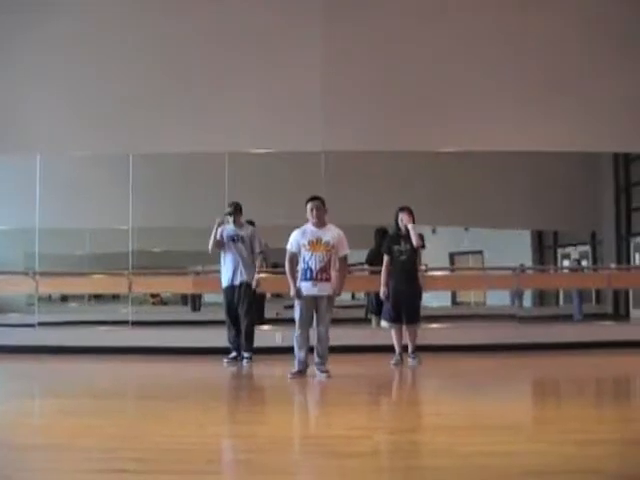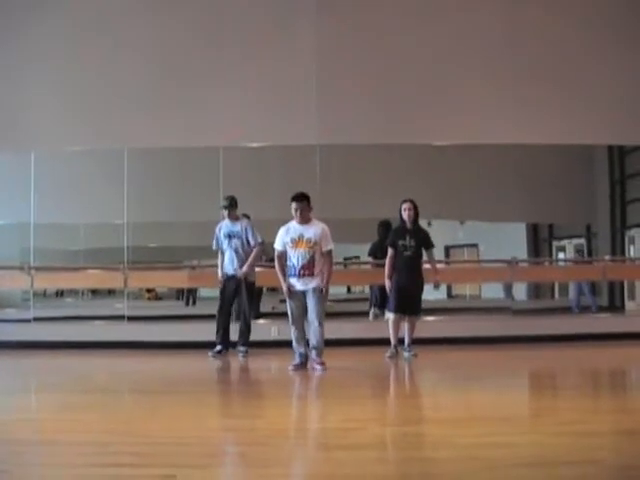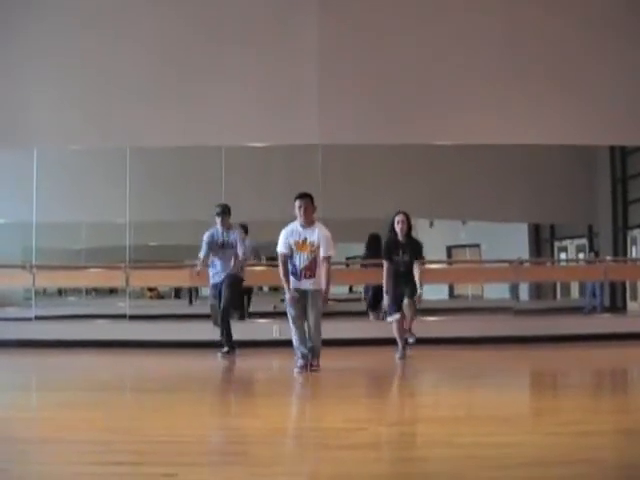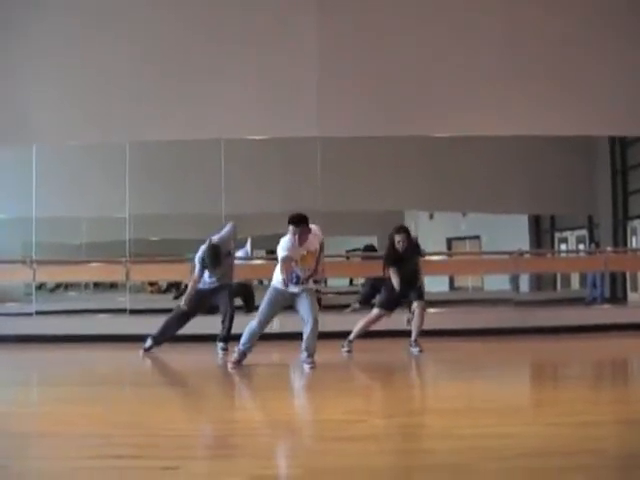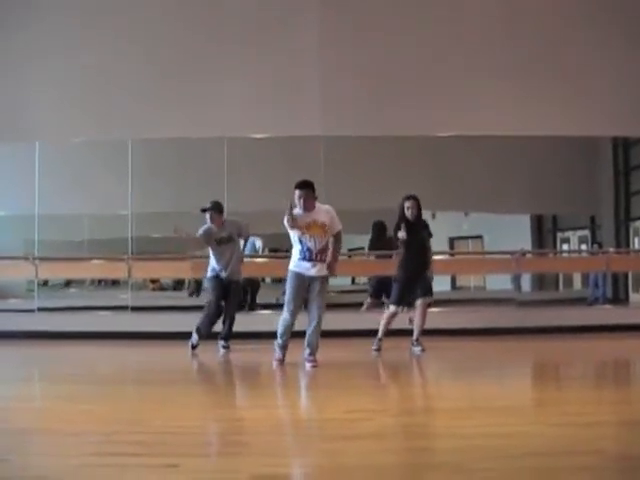
dt=1s
person 1, frame 1
left shoulder: (336, 234)
right shoulder: (299, 234)
left elbow: (343, 262)
right elbow: (290, 261)
left wrist: (339, 285)
right wrist: (292, 286)
left hip: (327, 289)
right hip: (304, 289)
left knee: (323, 329)
right knee: (301, 327)
left ankle: (321, 365)
right ankle: (300, 365)
person 1, frame 2
left shoulder: (321, 229)
right shoulder: (285, 231)
left elbow: (328, 257)
right elbow: (279, 258)
left wrist: (326, 283)
right wrist: (284, 283)
left hip: (315, 284)
right hip: (293, 285)
left knee: (316, 320)
right knee: (296, 323)
left ankle: (316, 356)
right ankle: (300, 358)
person 1, frame 3
left shoulder: (323, 233)
right shoulder: (288, 232)
left elbow: (326, 263)
right elbow: (282, 262)
left wrist: (326, 290)
right wrist: (288, 290)
left hip: (314, 285)
right hip: (294, 285)
left knee: (314, 322)
right knee: (296, 322)
left ankle: (314, 356)
right ankle: (303, 358)
person 1, frame 4
left shoulder: (316, 232)
right shoulder: (285, 244)
right elbow: (284, 261)
left wrist: (317, 265)
right wrist: (285, 272)
left hip: (305, 287)
right hip: (281, 286)
left knee: (312, 319)
right knee: (260, 320)
left ankle: (308, 356)
right ankle: (241, 352)
person 1, frame 5
left shoulder: (327, 212)
right shoulder: (292, 216)
left elbow: (337, 236)
right elbow: (292, 224)
left wrist: (333, 261)
right wrist: (290, 217)
left hip: (320, 271)
right hip: (297, 270)
left knee: (316, 314)
right knee: (290, 311)
left ankle: (310, 353)
right ankle: (280, 348)
person 2, frame 1
left shoulder: (250, 231)
right shoulder: (223, 230)
left elbow: (257, 254)
right elbow: (211, 249)
left wrist: (257, 273)
right wrist: (216, 228)
left hip: (246, 279)
right hip: (228, 279)
left knee: (245, 315)
right knee: (231, 316)
left ankle: (247, 351)
right ankle: (235, 350)
person 2, frame 2
left shoulder: (246, 225)
right shoulder: (220, 227)
left elbow: (257, 247)
right elbow: (220, 251)
left wrist: (246, 267)
right wrist: (220, 269)
left hip: (245, 274)
right hip: (228, 274)
left knee: (245, 310)
right knee: (223, 309)
left ankle: (243, 344)
right ankle: (222, 344)
person 2, frame 3
left shoulder: (237, 233)
right shoulder: (210, 234)
left elbow: (241, 257)
right elbow: (204, 256)
left wrist: (236, 266)
right wrist: (201, 265)
left hip: (232, 274)
right hip: (216, 276)
right knee: (215, 309)
right ankle: (228, 344)
person 2, frame 4
left shoulder: (226, 239)
right shoulder: (201, 255)
left elbow: (231, 225)
right elbow: (196, 278)
right wrist: (186, 297)
left hip: (223, 284)
right hip: (204, 285)
left knee: (229, 310)
right knee: (182, 311)
left ankle: (222, 341)
right ankle: (154, 339)
person 2, frame 5
left shoulder: (235, 225)
right shoulder: (206, 230)
left elbow: (247, 237)
left wrist: (241, 254)
left hip: (233, 276)
right hip: (215, 274)
left knee: (230, 310)
right knee: (214, 304)
left ankle: (224, 339)
right ankle: (199, 333)
person 3, frame 1
left shoulder: (417, 236)
right shoulder: (391, 239)
left elbow: (417, 244)
right elbow: (386, 264)
left wrist: (410, 224)
right wrist: (383, 285)
left hip: (412, 284)
right hip: (395, 284)
left knee: (411, 321)
right knee: (394, 321)
left ankle: (412, 353)
right ankle: (398, 354)
person 3, frame 2
left shoulder: (422, 233)
right shoulder: (396, 232)
left elbow: (430, 256)
right elbow: (390, 256)
left wrist: (436, 275)
right wrist: (387, 277)
left hip: (416, 278)
right hip: (398, 277)
left knee: (412, 313)
right knee: (394, 313)
left ankle: (408, 346)
right ankle: (393, 346)
person 3, frame 3
left shoulder: (415, 244)
right shoulder: (389, 244)
left elbow: (417, 267)
right elbow: (386, 269)
left wrist: (419, 288)
right wrist: (385, 293)
left hip: (410, 282)
right hip: (394, 284)
left knee: (408, 304)
right knee: (396, 317)
left ankle: (408, 329)
right ankle: (401, 347)
person 3, frame 4
left shoulder: (414, 247)
right shoulder: (391, 255)
right elbow: (393, 274)
left wrist: (420, 279)
right wrist: (395, 281)
left hip: (413, 284)
right hip: (394, 286)
left knee: (419, 306)
right knee: (376, 314)
left ankle: (413, 342)
right ankle: (349, 340)
person 3, frame 5
left shoulder: (423, 225)
right shoulder: (401, 226)
left elbow: (428, 249)
right elbow: (400, 236)
left wrist: (429, 268)
right wrist: (402, 235)
left hip: (421, 273)
right hip: (404, 273)
left knee: (422, 304)
right knee: (394, 309)
left ankle: (415, 340)
right ankle: (379, 338)
